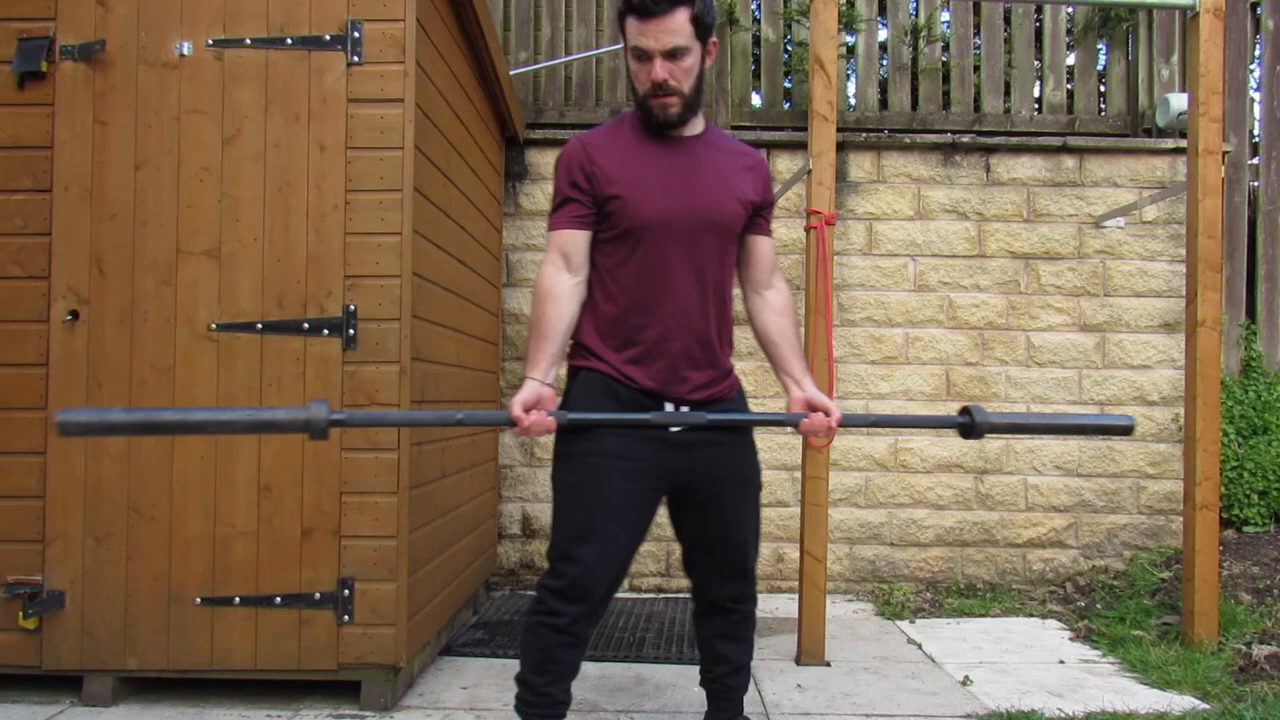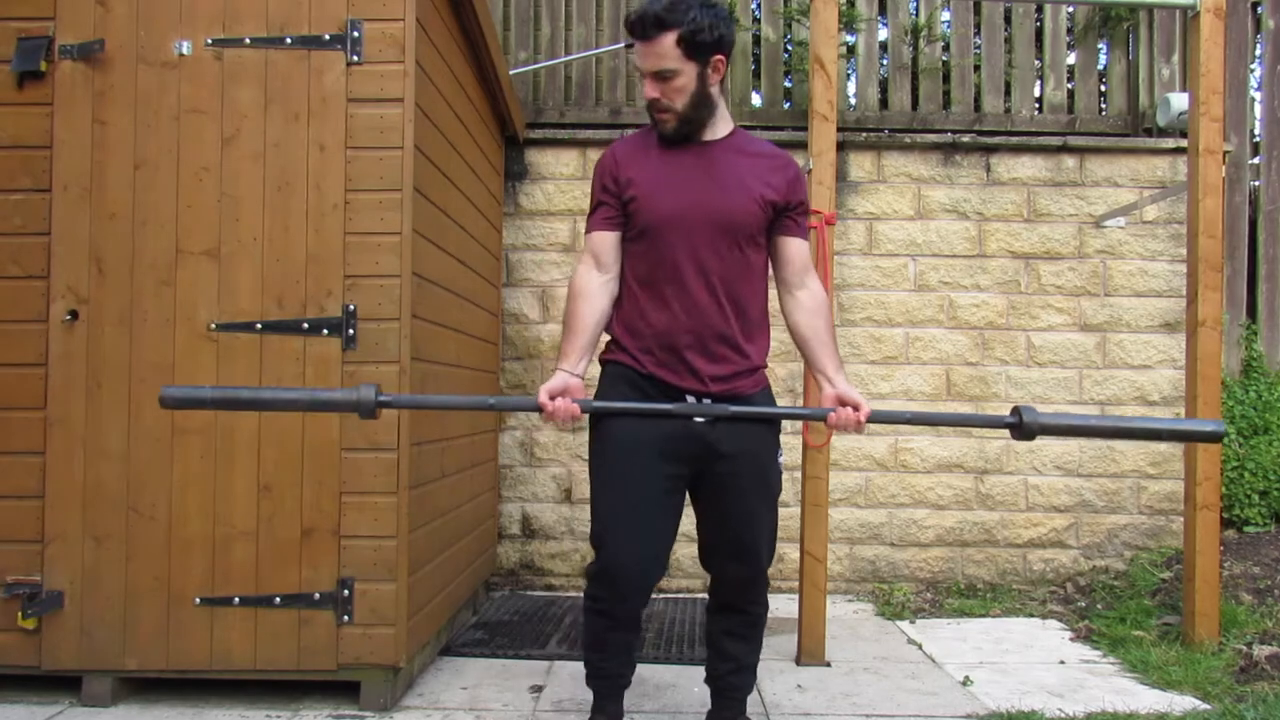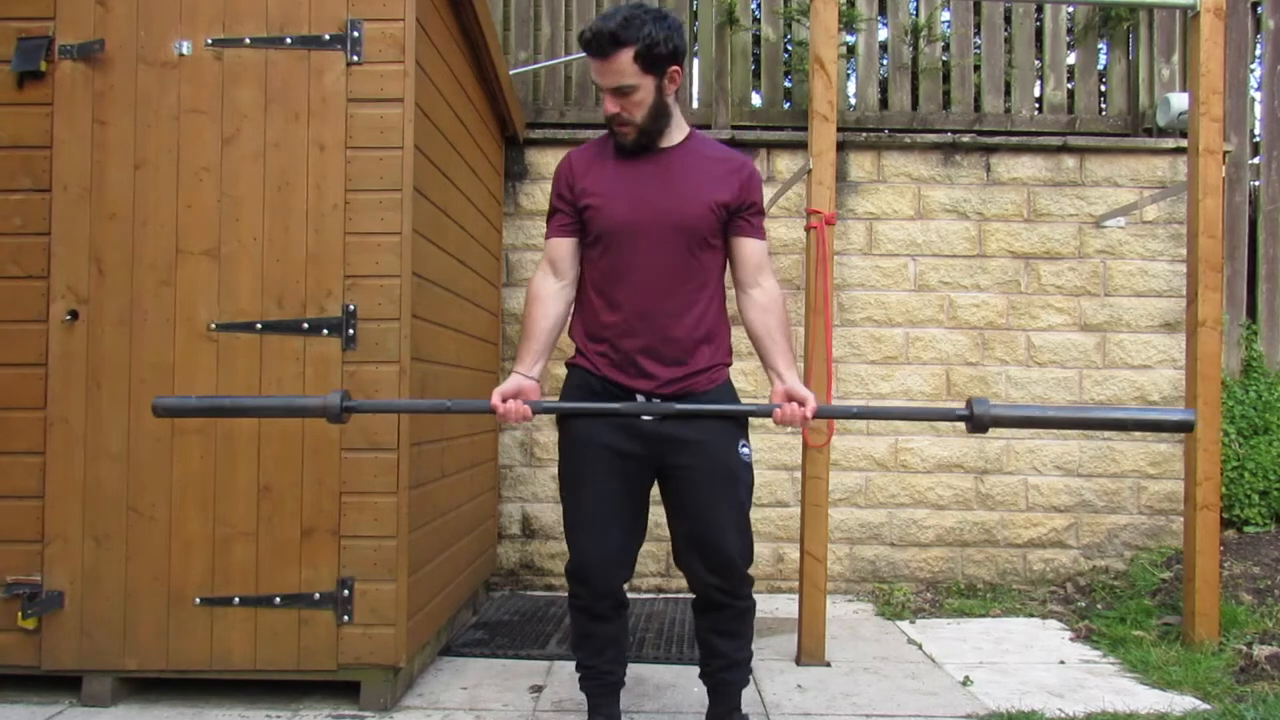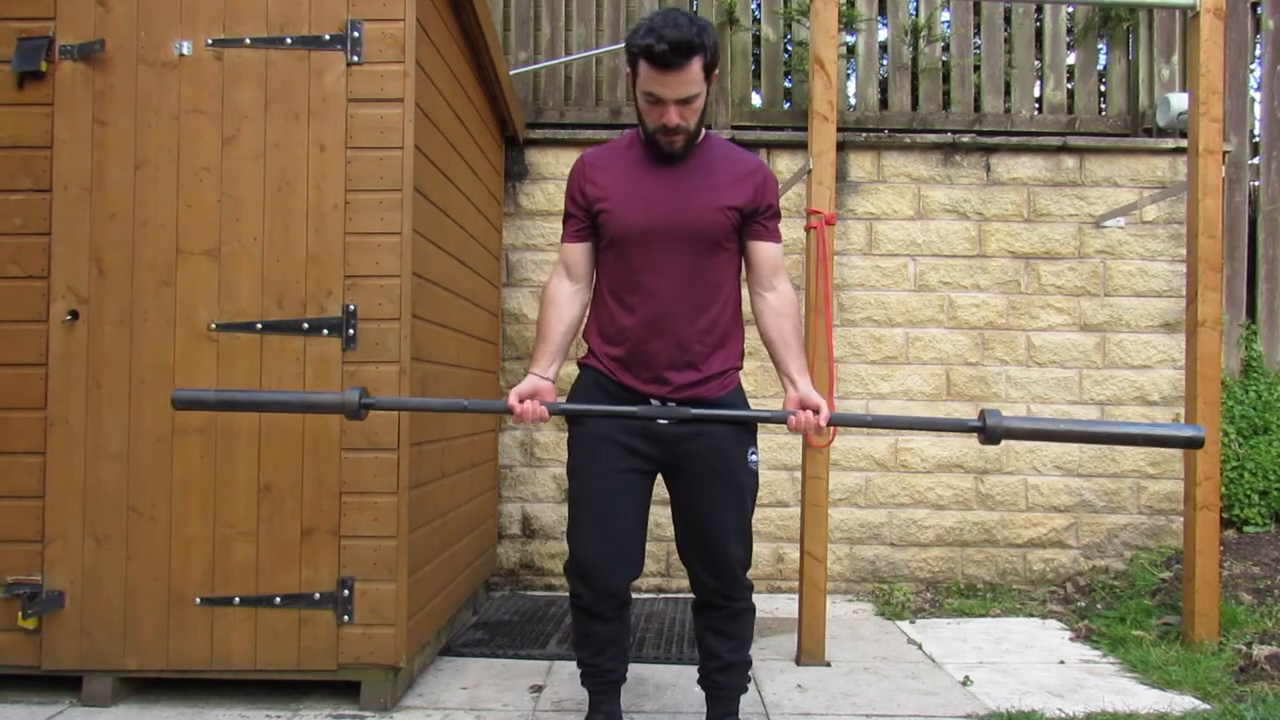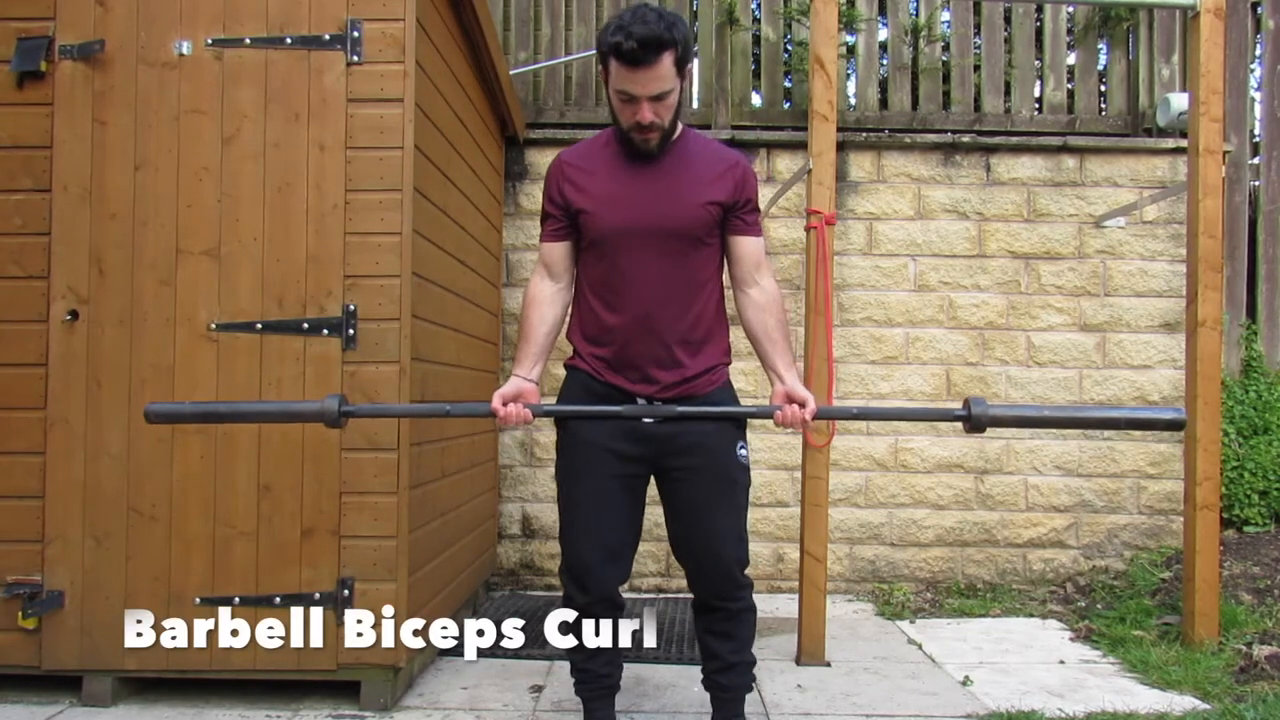
dt=0.4s
person 1, frame 1
left shoulder: (747, 167)
right shoulder: (590, 155)
left elbow: (763, 286)
right elbow: (564, 272)
left wrist: (799, 383)
right wrist: (540, 379)
left hip: (716, 410)
right hip: (609, 407)
left knee: (730, 581)
right knee: (576, 585)
person 1, frame 2
left shoulder: (777, 171)
right shoulder: (622, 161)
left elbow: (800, 285)
right elbow: (598, 270)
left wrist: (832, 379)
right wrist: (570, 369)
left hip: (741, 406)
right hip: (634, 401)
left knee: (743, 575)
right knee: (621, 573)
person 1, frame 3
left shoulder: (733, 173)
right shoulder: (578, 169)
left elbow: (756, 284)
right elbow: (556, 278)
left wrist: (785, 375)
right wrist: (526, 371)
left hip: (704, 405)
right hip: (598, 403)
left knee: (723, 570)
right knee: (596, 573)
person 1, frame 4
left shoulder: (749, 176)
right shoulder: (593, 170)
left elbow: (771, 288)
right elbow: (570, 280)
left wrist: (798, 383)
right wrist: (542, 372)
left hip: (713, 408)
right hip: (608, 404)
left knee: (722, 576)
right knee: (597, 573)
person 1, frame 5
left shoulder: (727, 170)
right shoulder: (570, 170)
left elbow: (754, 282)
right elbow: (551, 280)
left wrist: (785, 376)
right wrist: (525, 375)
left hip: (703, 405)
right hip: (596, 406)
left knee: (722, 576)
right knee: (590, 578)
